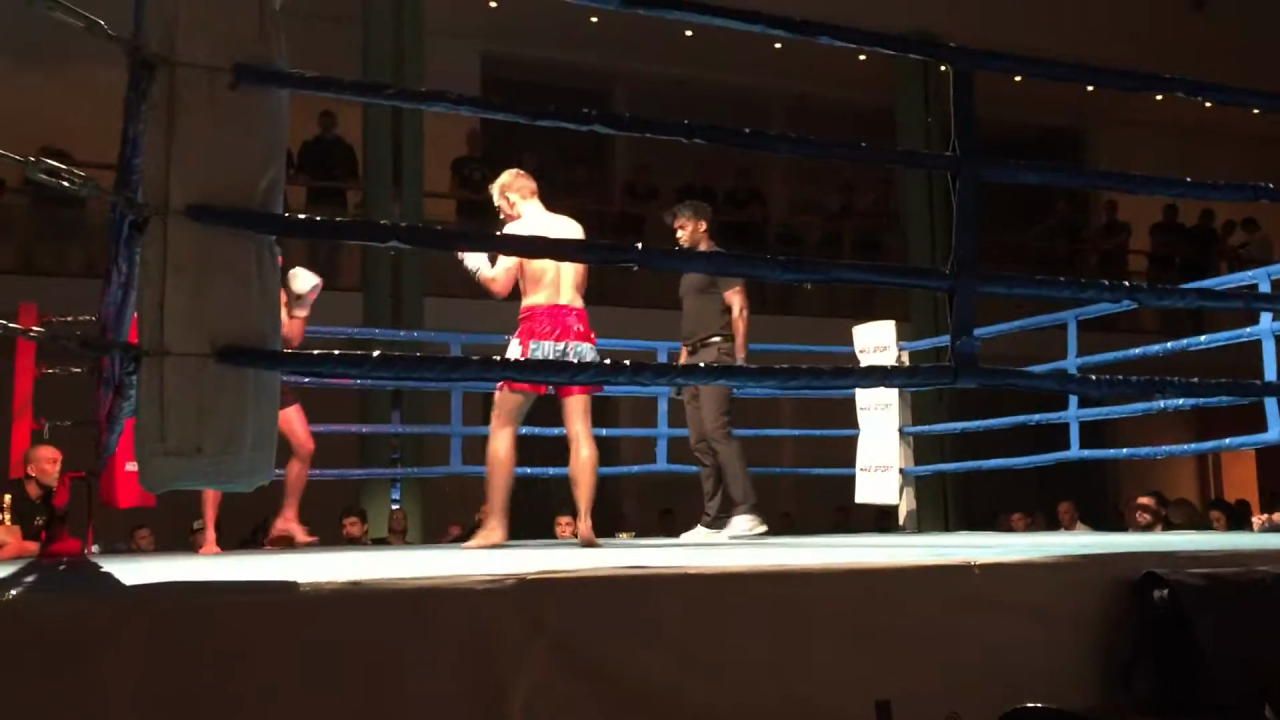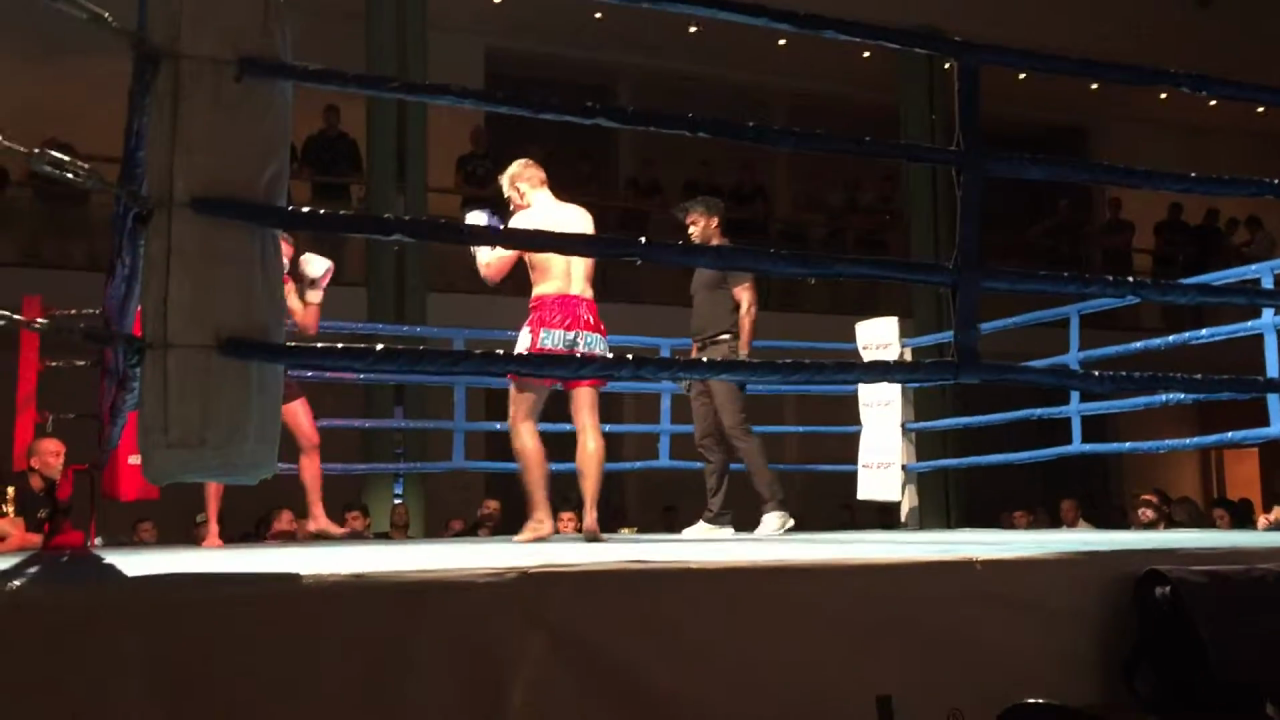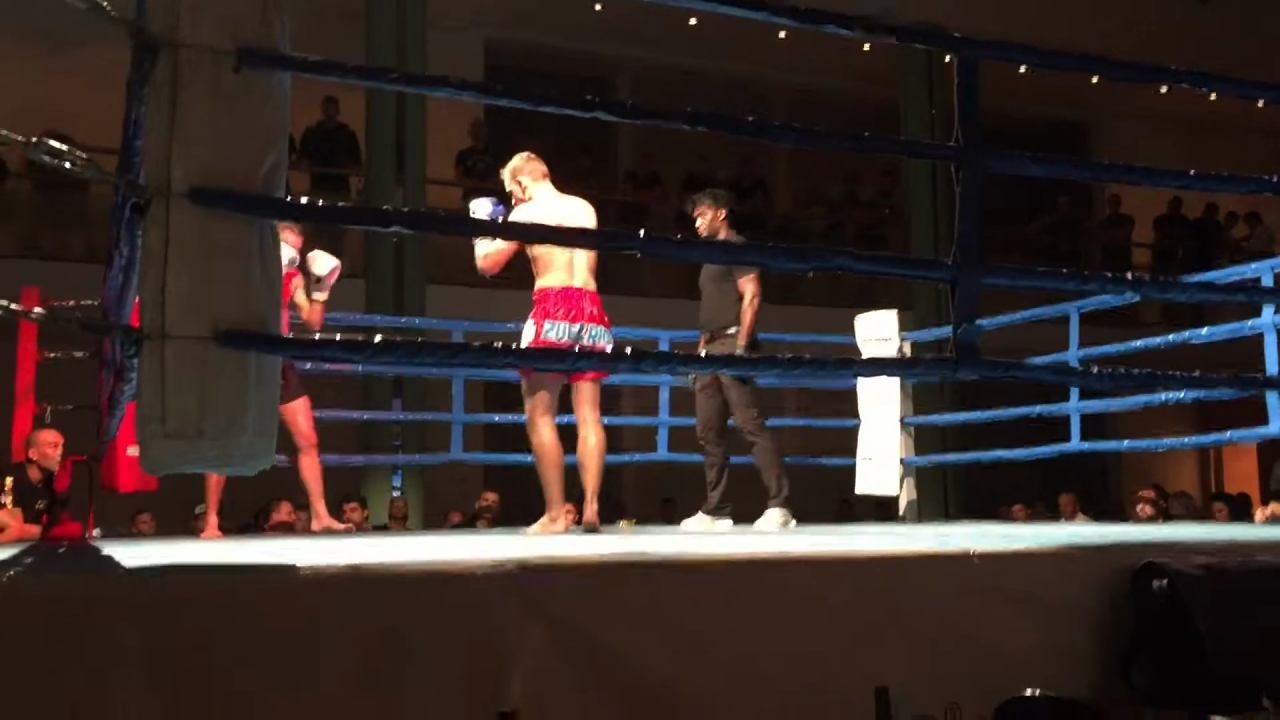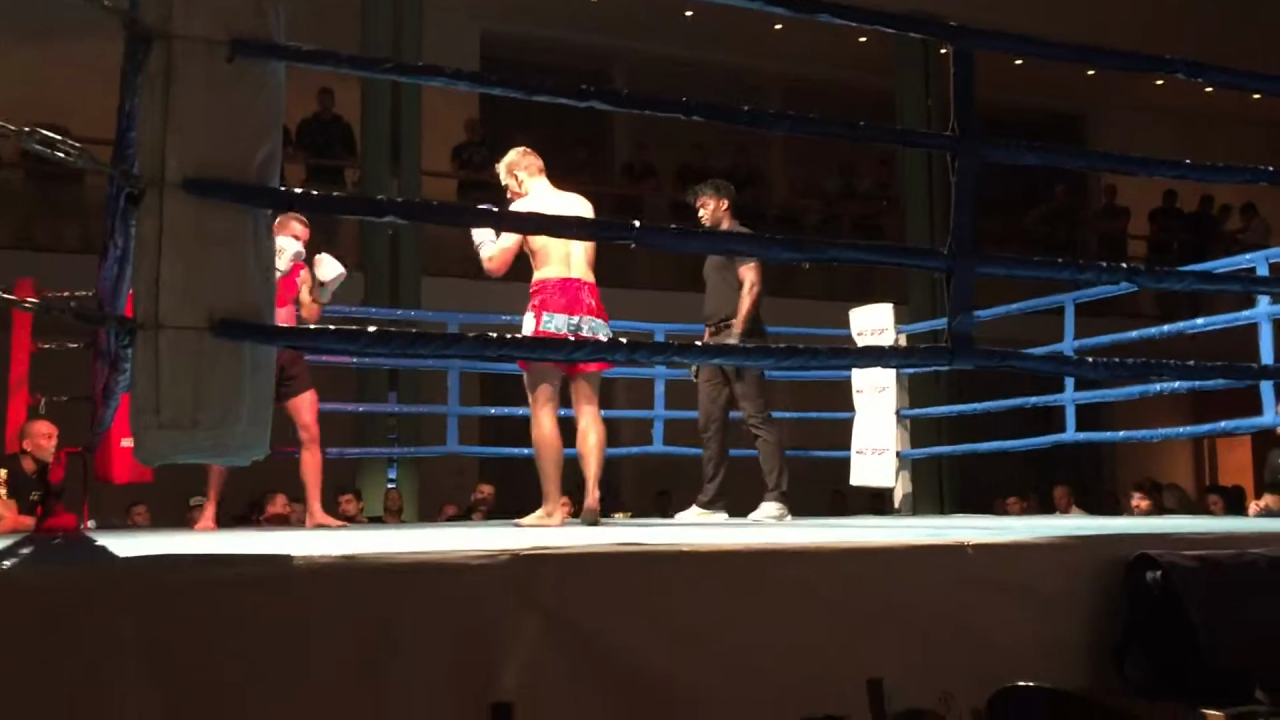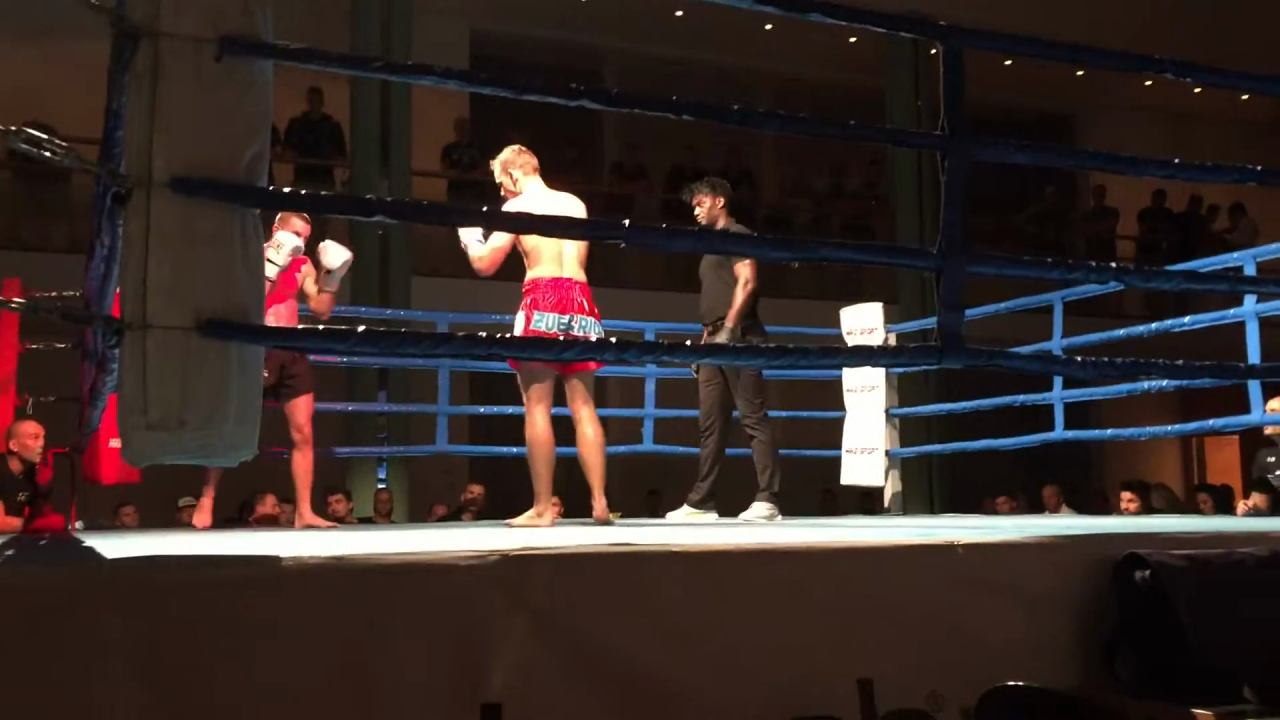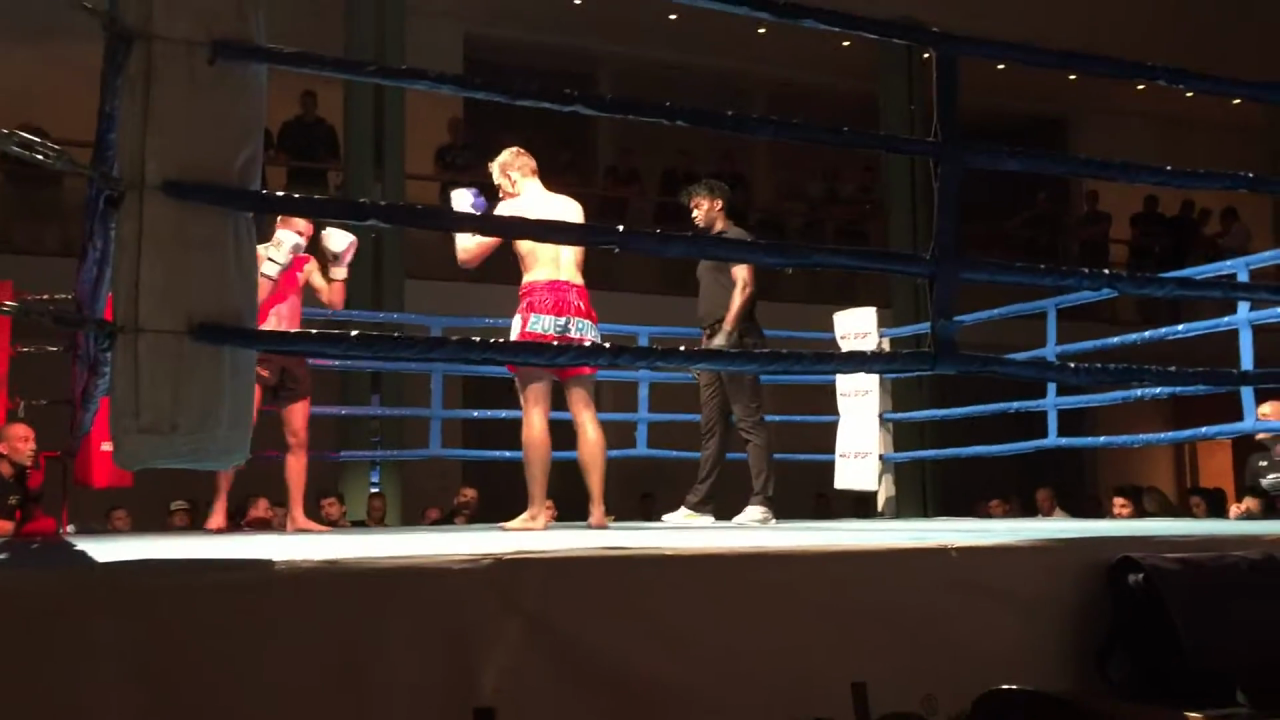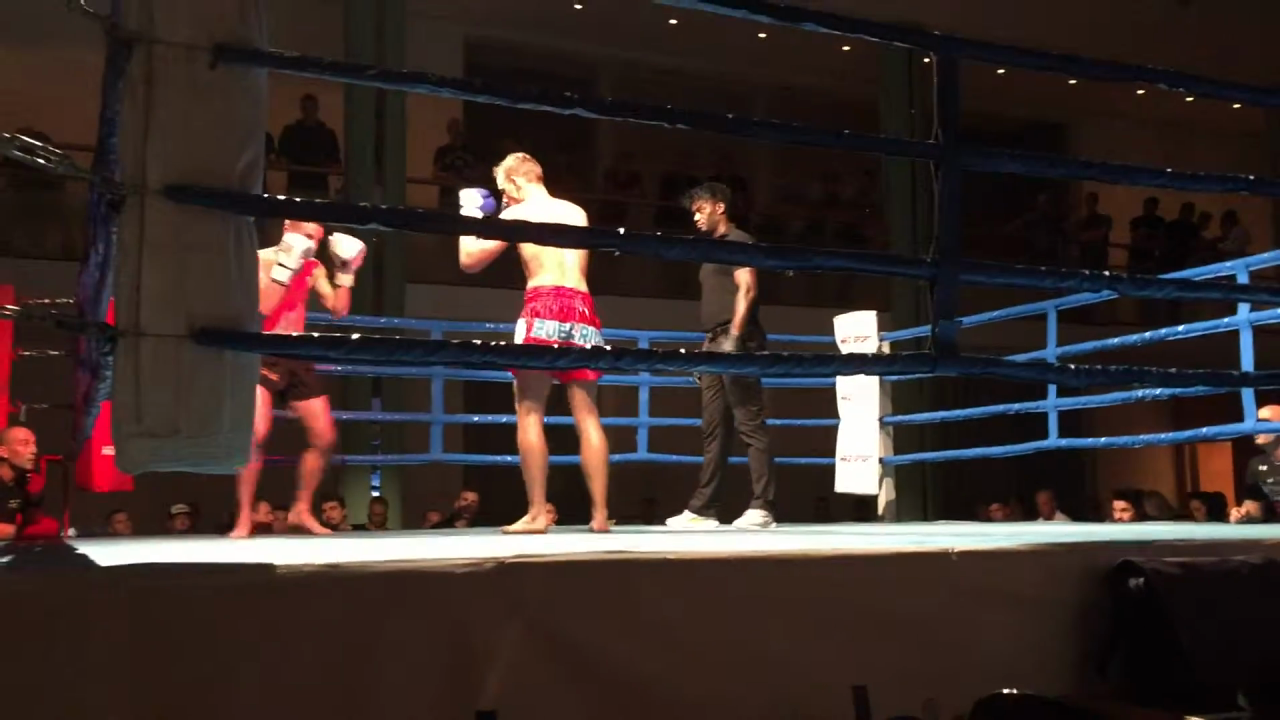
dt=0.1s
person 1, frame 1
left shoulder: (518, 229)
right shoulder: (574, 227)
left elbow: (500, 286)
left wrist: (475, 261)
left hip: (537, 329)
right hip: (577, 329)
left knee: (502, 427)
right knee: (580, 432)
left ankle: (495, 524)
right ankle: (585, 523)
person 1, frame 2
left shoulder: (526, 218)
right shoulder: (584, 216)
left elbow: (491, 271)
left wrist: (482, 244)
left hip: (547, 318)
right hip: (586, 318)
left knee: (522, 421)
right knee: (588, 424)
left ankle: (541, 516)
right ankle: (590, 516)
person 1, frame 3
left shoulder: (527, 212)
right shoulder: (586, 208)
left elbow: (487, 263)
left hip: (552, 311)
right hip: (590, 311)
left knee: (541, 417)
right knee: (588, 416)
left ankle: (555, 514)
right ankle: (590, 504)
person 1, frame 4
left shoulder: (525, 207)
right shoulder: (582, 203)
left elbow: (495, 265)
left wrist: (482, 235)
left hip: (551, 303)
right hip: (588, 303)
left knee: (543, 408)
right knee: (587, 409)
left ankle: (552, 507)
right ankle: (592, 492)
person 1, frame 5
left shoulder: (518, 206)
right shoulder: (575, 203)
left elbow: (484, 265)
left wrist: (469, 232)
left hip: (542, 302)
right hip: (580, 302)
left knee: (538, 409)
right knee: (583, 408)
left ankle: (542, 507)
right ankle: (600, 502)
person 1, frame 6
left shoulder: (513, 207)
right shoulder: (573, 206)
left elbow: (467, 256)
left wrist: (462, 215)
left hip: (539, 305)
right hip: (578, 305)
left knee: (535, 411)
right knee: (584, 412)
left ankle: (536, 511)
right ankle: (597, 509)
person 1, frame 7
left shoulder: (518, 214)
right shoulder: (576, 213)
left elbow: (470, 261)
left wrist: (469, 219)
left hip: (544, 309)
right hip: (582, 313)
left knee: (528, 414)
right knee: (586, 416)
left ankle: (536, 512)
right ankle: (599, 513)
person 2, frame 1
right shoulder: (691, 269)
left elbow: (739, 309)
left wrist: (740, 358)
right wrist: (681, 364)
left hip: (717, 353)
right hip: (695, 361)
left knee: (717, 431)
right knee: (701, 442)
left ankle: (746, 511)
right ankle: (713, 520)
person 2, frame 2
right shoulder: (703, 265)
left elbow: (747, 306)
left wrist: (743, 355)
right wrist: (692, 361)
left hip: (725, 350)
right hip: (704, 357)
left knee: (736, 428)
right knee: (707, 439)
left ankle: (775, 509)
right ankle: (716, 517)
person 2, frame 3
left shoulder: (738, 248)
right shoulder: (711, 258)
left elbow: (752, 298)
left wrist: (741, 347)
right wrist: (699, 354)
left hip: (734, 345)
right hip: (713, 349)
left knee: (750, 424)
right knee: (708, 432)
left ankle: (779, 506)
right ankle: (715, 509)
person 2, frame 4
left shoulder: (741, 237)
left elbow: (752, 286)
left wrist: (737, 335)
right wrist: (703, 347)
left hip: (738, 336)
right hip: (716, 340)
left knee: (757, 417)
right knee: (710, 423)
left ankle: (775, 500)
right ankle: (709, 502)
person 2, frame 5
left shoulder: (737, 235)
left elbow: (747, 282)
left wrist: (729, 329)
right wrist: (703, 342)
left hip: (737, 335)
right hip: (715, 339)
left knee: (752, 416)
right knee: (710, 422)
left ankle: (767, 500)
right ankle: (700, 501)
person 2, frame 6
left shoulder: (735, 238)
left elbow: (744, 286)
left wrist: (727, 333)
right wrist: (704, 345)
left hip: (735, 338)
right hip: (715, 342)
left knee: (748, 420)
right knee: (712, 426)
left ankle: (761, 504)
right ankle: (698, 504)
person 2, frame 7
left shoulder: (738, 241)
left elbow: (747, 290)
left wrist: (733, 338)
right wrist: (705, 350)
left hip: (736, 341)
right hip: (715, 344)
left knee: (749, 424)
right knee: (713, 429)
left ankle: (761, 507)
right ankle: (702, 508)
person 3, frame 1
left shoulder: (276, 294)
left elbow: (293, 340)
left wrist: (302, 303)
left knee: (304, 447)
left ankle: (288, 519)
right ankle: (209, 538)
person 3, frame 2
left shoulder: (285, 284)
left elbow: (309, 328)
left wrist: (315, 289)
left knee: (310, 441)
left ankle: (317, 517)
right ankle: (212, 530)
person 3, frame 3
left shoulder: (293, 276)
left elbow: (314, 323)
left wrist: (319, 286)
left hip: (281, 362)
left knee: (307, 440)
left ankle: (321, 516)
right ankle: (212, 521)
person 3, frame 4
left shoulder: (300, 270)
left elbow: (310, 318)
left wrist: (323, 289)
right wrist: (275, 269)
left hip: (289, 355)
left knee: (310, 433)
left ankle: (315, 512)
right ankle: (209, 511)
person 3, frame 5
left shoulder: (302, 264)
left elbow: (322, 311)
left wrist: (331, 277)
right wrist: (273, 263)
left hip: (291, 353)
left knee: (302, 435)
left ankle: (304, 513)
right ankle: (207, 501)
person 3, frame 6
left shoulder: (306, 263)
right shoulder: (253, 256)
left elbow: (335, 303)
left wrist: (339, 265)
right wrist: (275, 261)
left hip: (291, 354)
right hip: (256, 351)
left knee: (298, 439)
left ankle: (297, 516)
right ankle: (220, 505)
person 3, frame 7
left shoulder: (312, 267)
right shoulder: (259, 260)
left elbow: (339, 309)
right elbow: (264, 306)
left wrist: (345, 271)
right wrist: (286, 261)
left hip: (297, 358)
right hip: (261, 356)
left knee: (322, 438)
right knee: (258, 434)
left ankle: (301, 510)
right ankle: (243, 519)
